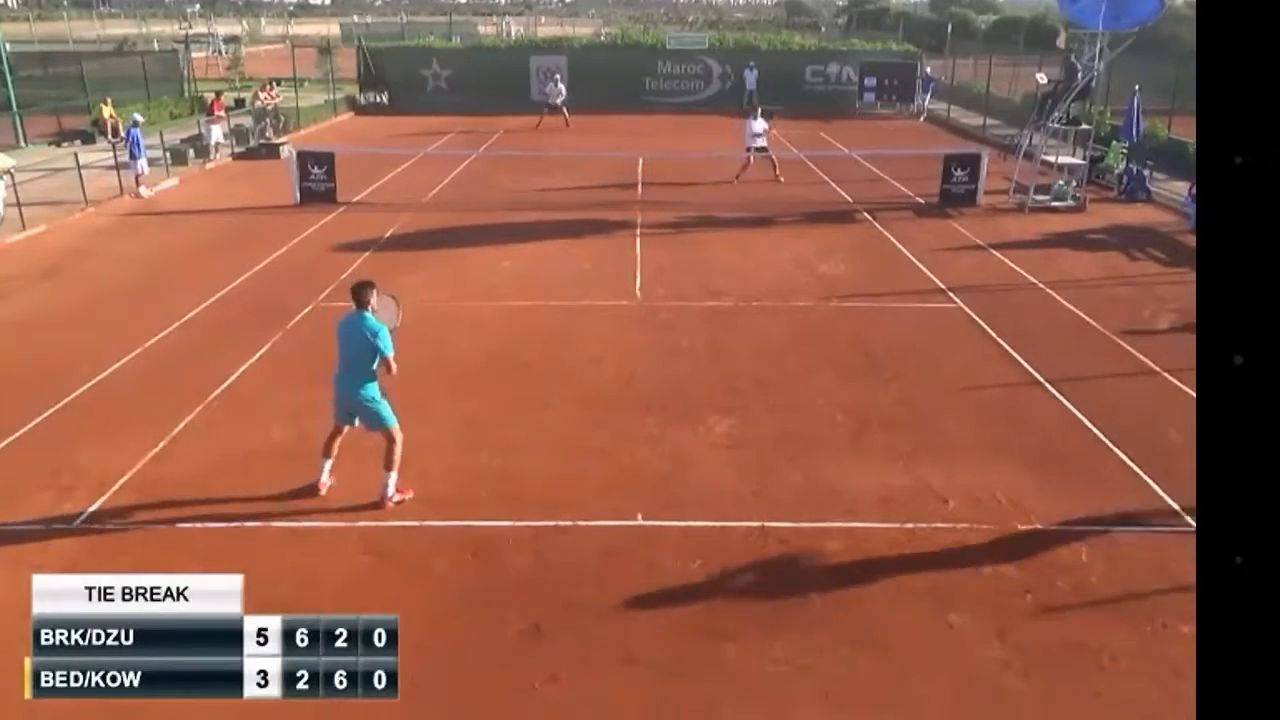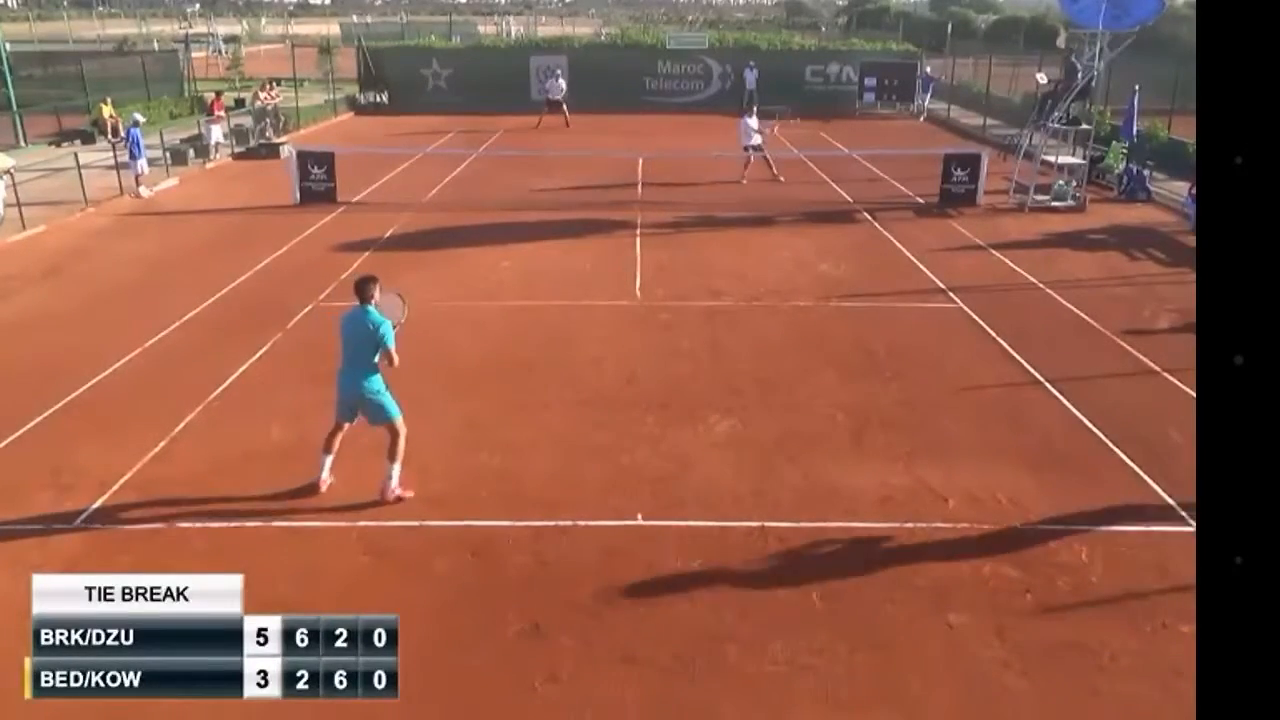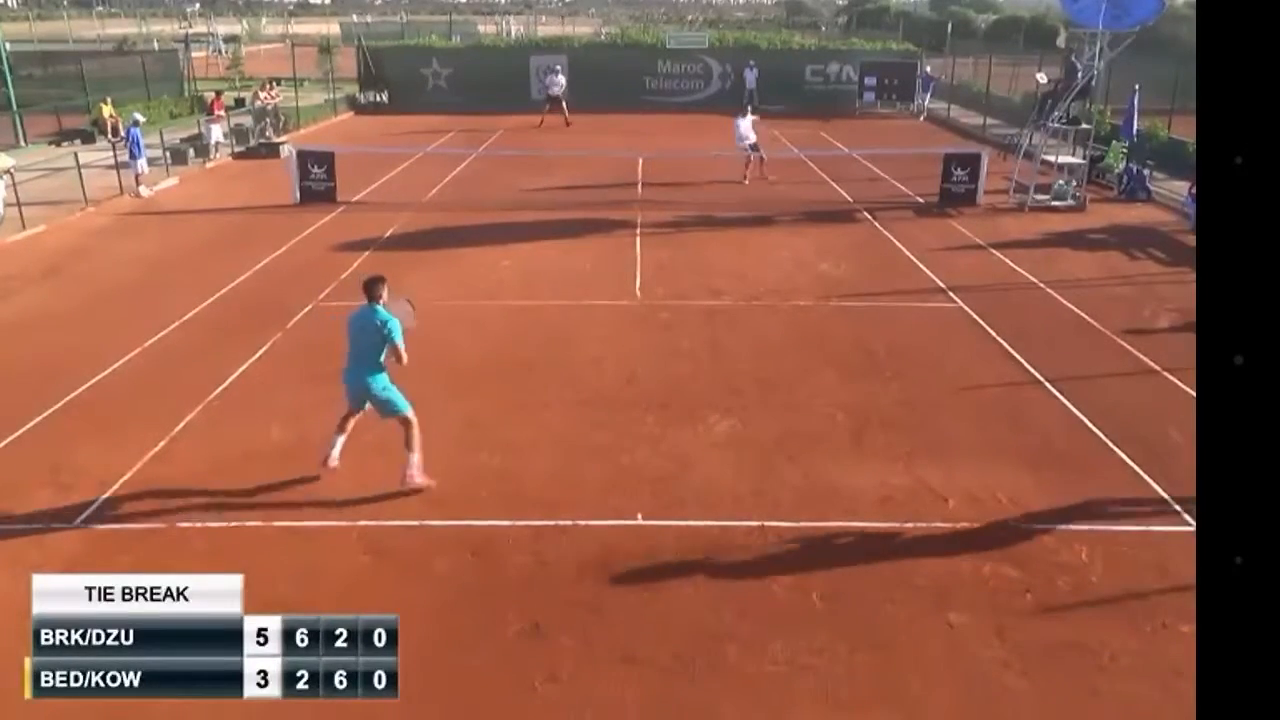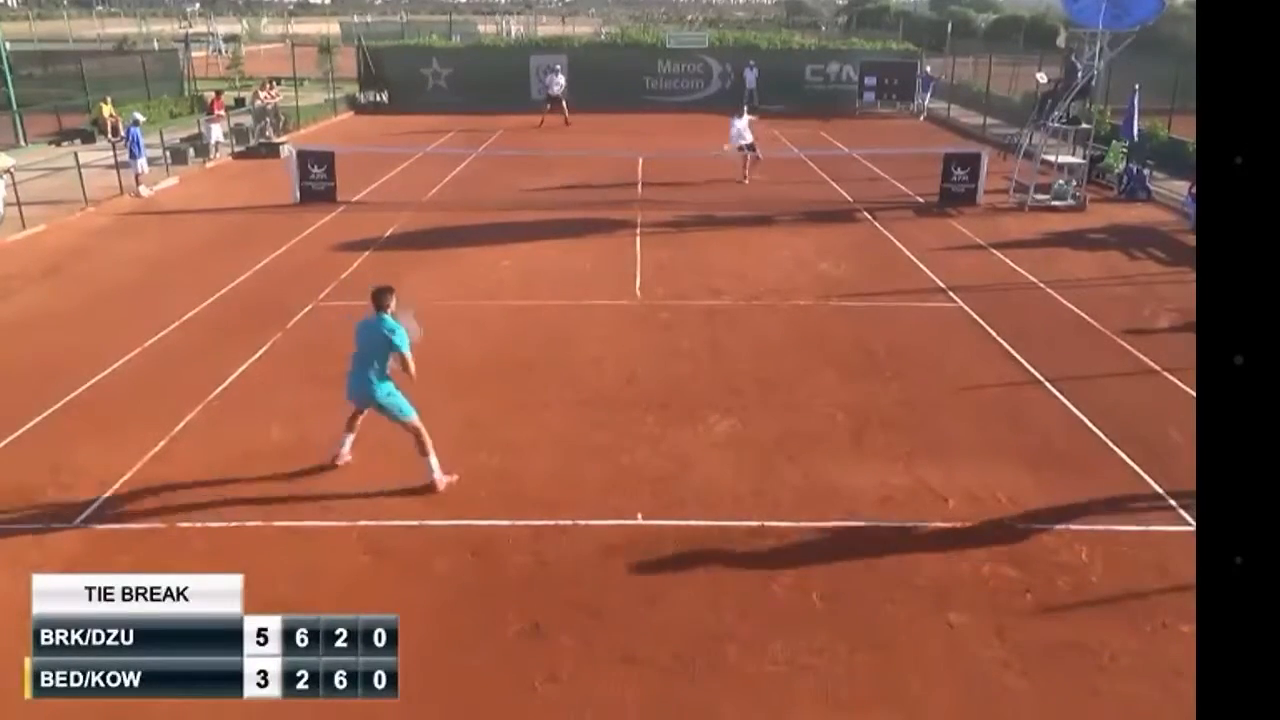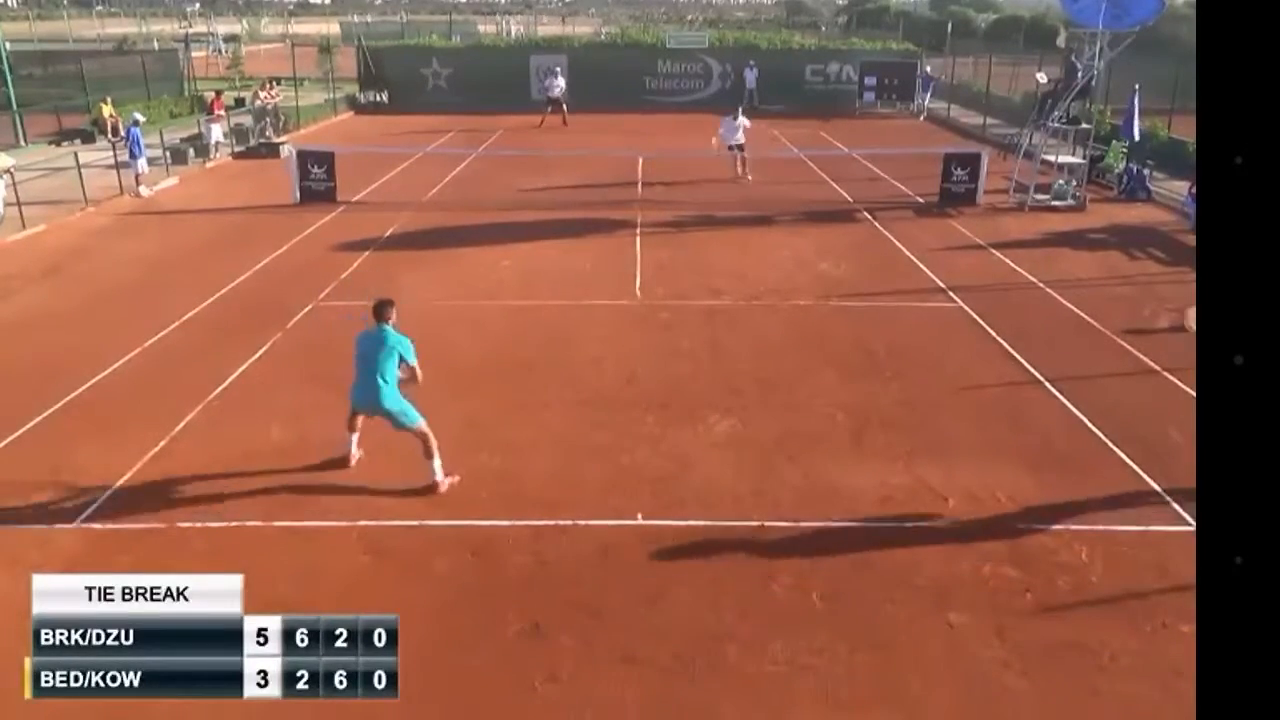
dt=0.1s
person 1, frame 1
left shoulder: (343, 323)
right shoulder: (378, 330)
right elbow: (391, 370)
right wrist: (391, 358)
left hip: (342, 389)
right hip: (365, 394)
left knee: (338, 431)
right knee: (395, 438)
left ankle: (322, 480)
right ankle: (389, 493)
person 1, frame 2
left shoulder: (347, 319)
right shoulder: (381, 323)
right elbow: (393, 362)
right wrist: (391, 351)
left hip: (346, 384)
right hip: (369, 386)
left knee: (339, 428)
right knee: (398, 431)
left ankle: (323, 477)
right ankle: (391, 487)
person 1, frame 3
left shoulder: (354, 317)
right shoulder: (389, 321)
right elbow: (402, 359)
right wrist: (398, 354)
left hip: (351, 379)
right hip: (374, 382)
left knee: (352, 413)
right knee: (410, 422)
left ankle: (332, 457)
right ankle: (412, 474)
person 1, frame 4
left shoulder: (361, 326)
right shoulder: (395, 330)
right elbow: (410, 370)
right wrist: (409, 366)
left hip: (355, 385)
right hip: (379, 389)
left knee: (358, 412)
right knee: (418, 429)
left ankle: (342, 453)
right ankle: (436, 478)
person 1, frame 5
left shoulder: (362, 339)
right shoulder: (401, 342)
right elbow: (417, 378)
right wrist: (400, 377)
left hip: (362, 395)
right hip: (387, 398)
left knee: (356, 412)
right knee: (425, 433)
left ankle: (353, 454)
right ankle: (439, 479)
